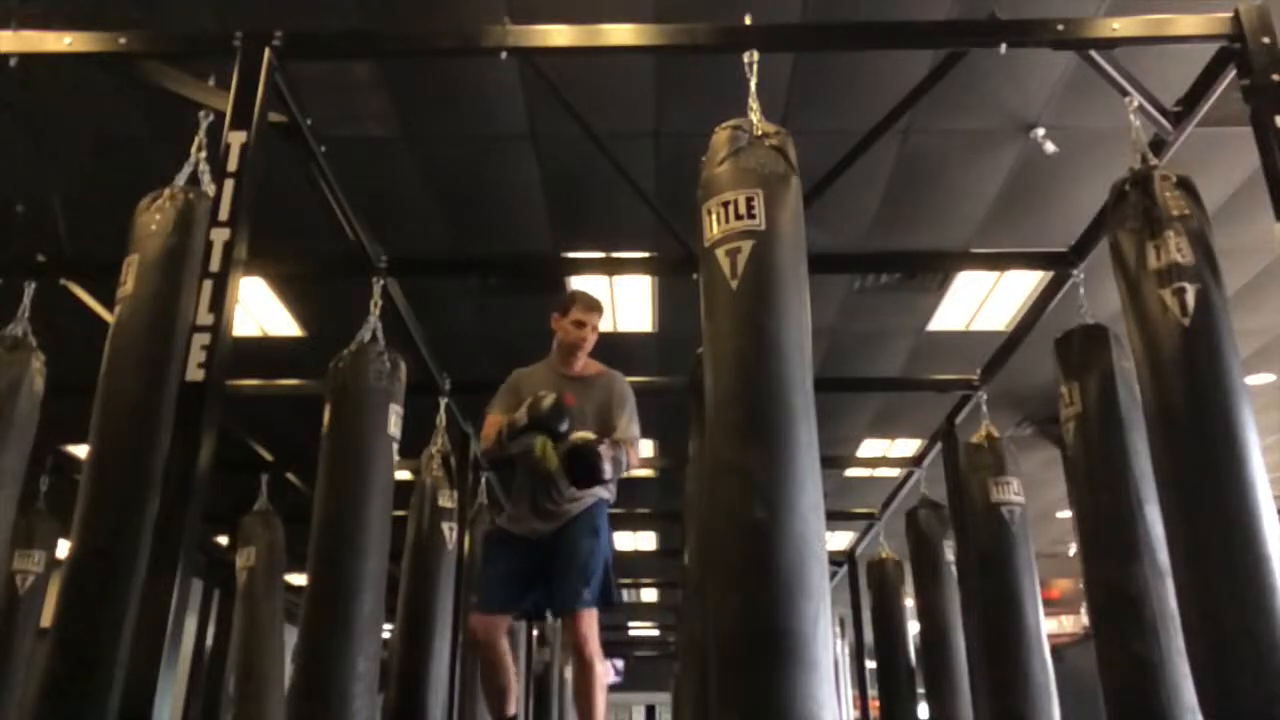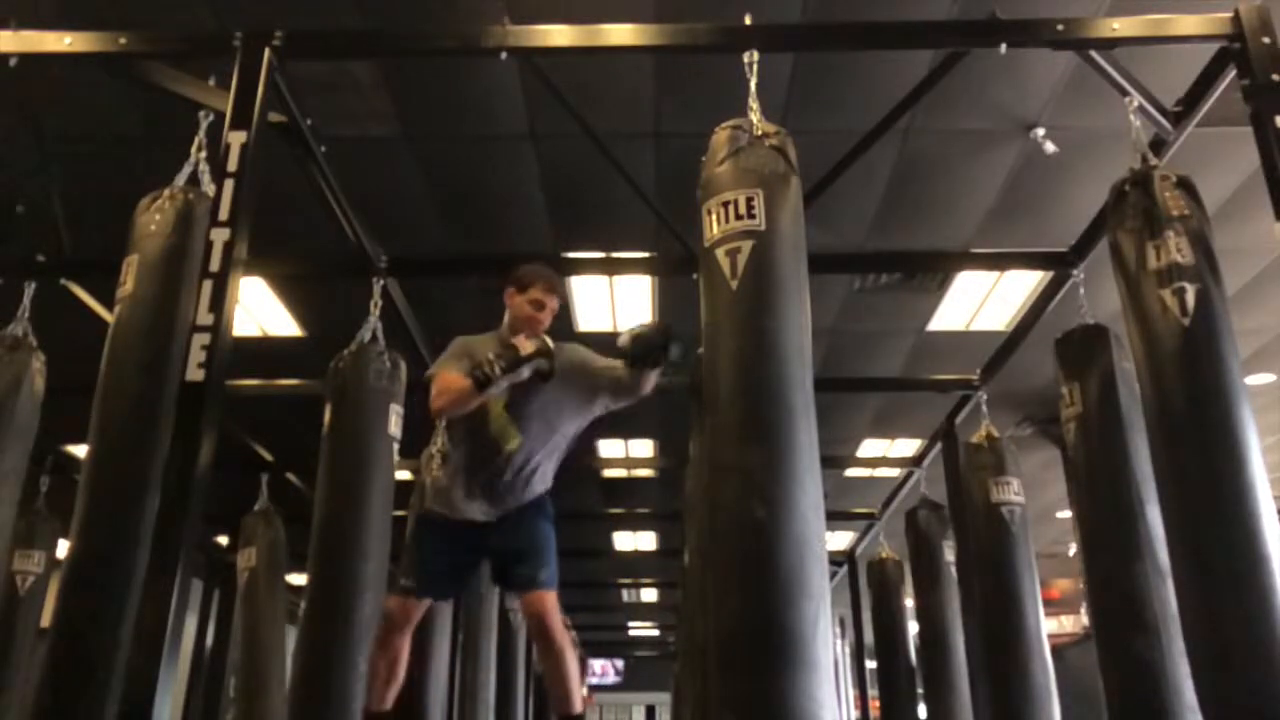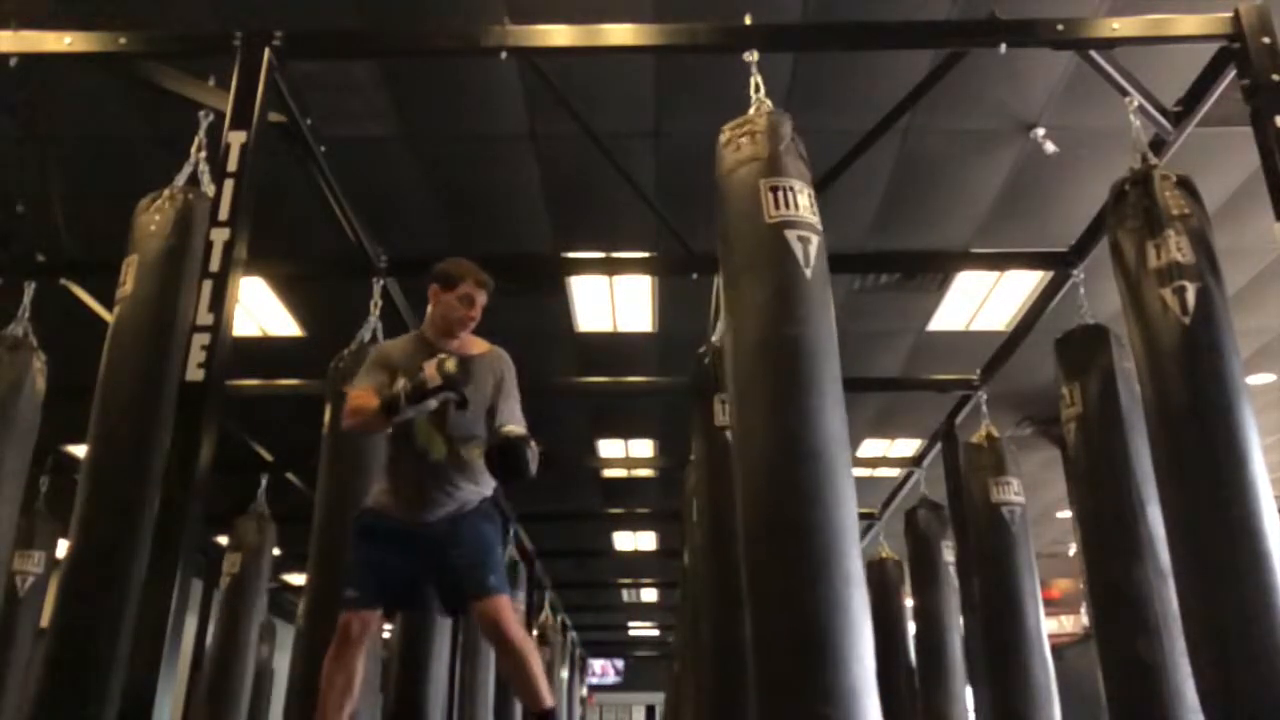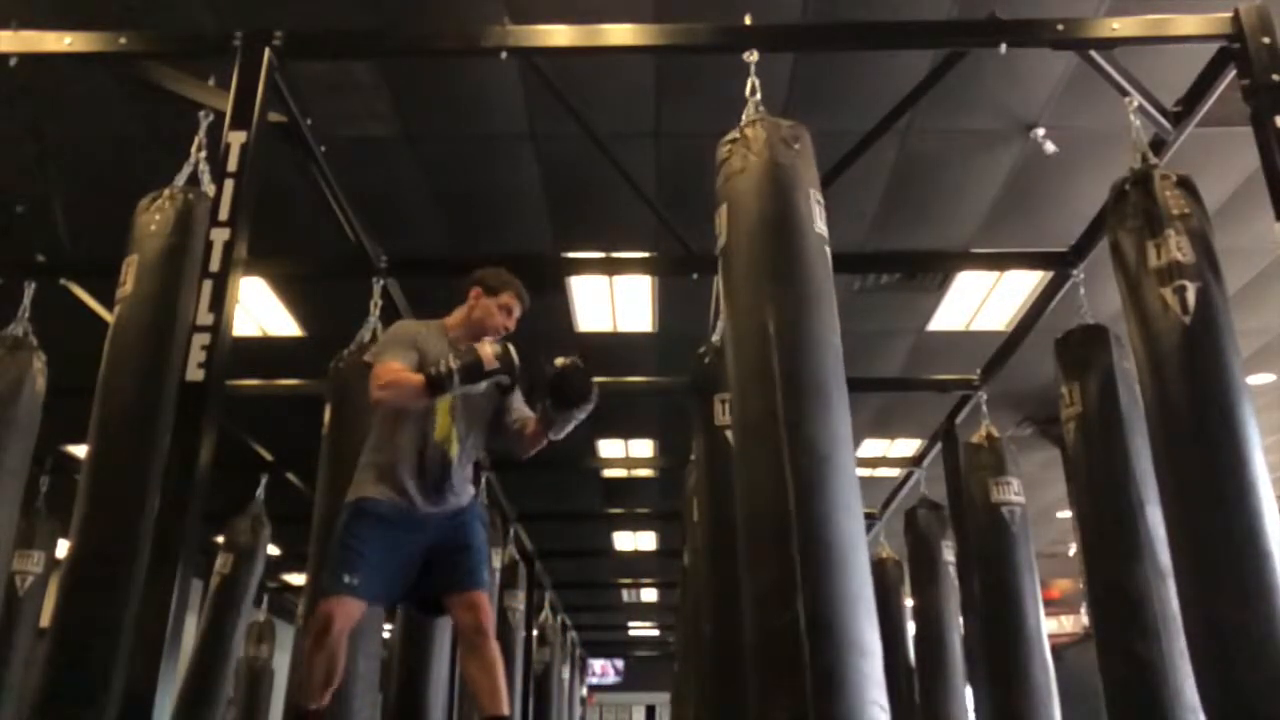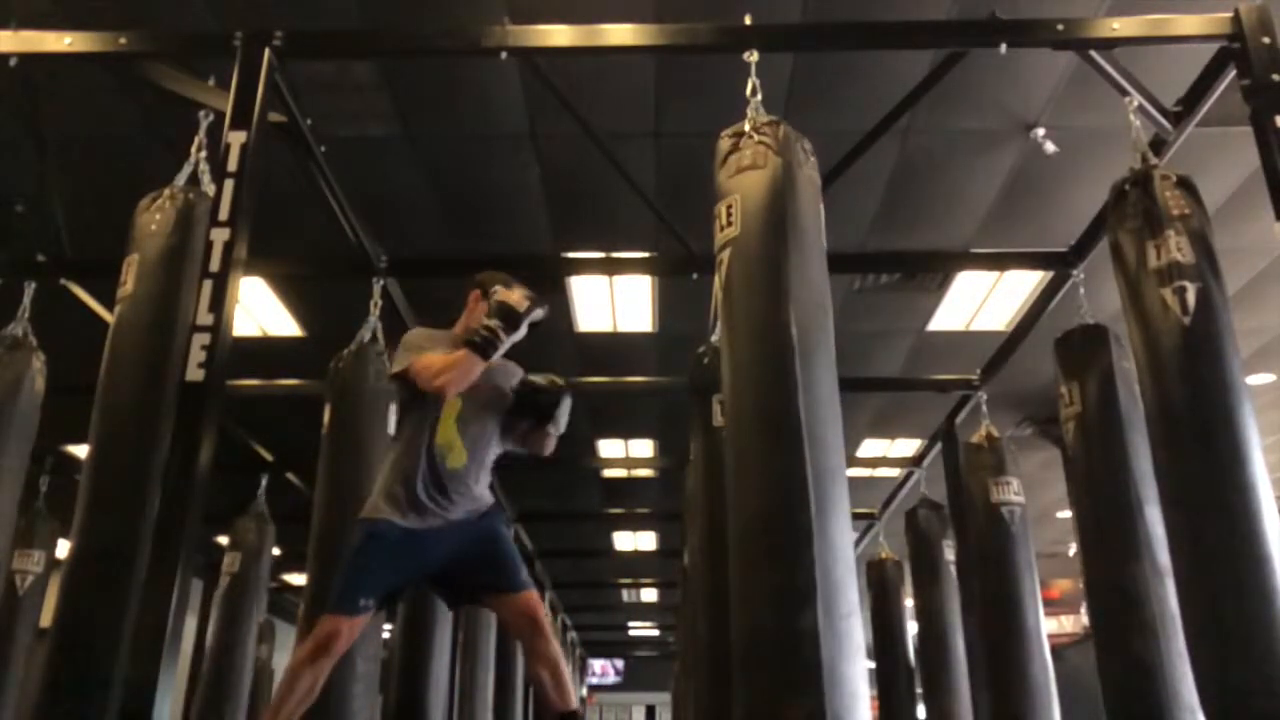
dt=1s
person 1, frame 1
left shoulder: (612, 384)
right shoulder: (522, 381)
left elbow: (631, 449)
right elbow: (488, 444)
left wrist: (607, 458)
right wrist: (522, 424)
left hip: (578, 516)
right hip: (517, 519)
left knee: (581, 632)
right knee: (483, 626)
person 1, frame 2
left shoulder: (568, 361)
right shoulder: (468, 349)
left elbow: (633, 386)
right elbow: (441, 402)
left wrist: (646, 356)
right wrist: (507, 366)
left hip: (521, 506)
right hip: (452, 506)
left knee: (544, 618)
right knee: (399, 615)
person 1, frame 3
left shoulder: (495, 362)
right shoulder: (391, 354)
left elbow: (510, 429)
right elbow: (353, 417)
left wrist: (517, 449)
right wrist: (414, 393)
left hip: (465, 512)
right hip: (394, 513)
left knee: (501, 622)
right knee: (353, 628)
person 1, frame 4
left shoulder: (497, 369)
right shoulder: (411, 334)
left elbow: (524, 441)
right elbow: (384, 390)
left wrist: (562, 409)
right wrist: (462, 370)
left hip: (453, 510)
right hip: (385, 502)
left knee: (477, 621)
right knee: (332, 617)
person 1, frame 5
left shoulder: (510, 377)
right shoulder: (424, 342)
left elbow: (540, 444)
right elbow: (439, 386)
left wrist: (551, 411)
right wrist: (498, 329)
left hip: (470, 519)
right hip: (397, 520)
left knee: (532, 617)
right knee: (333, 635)
